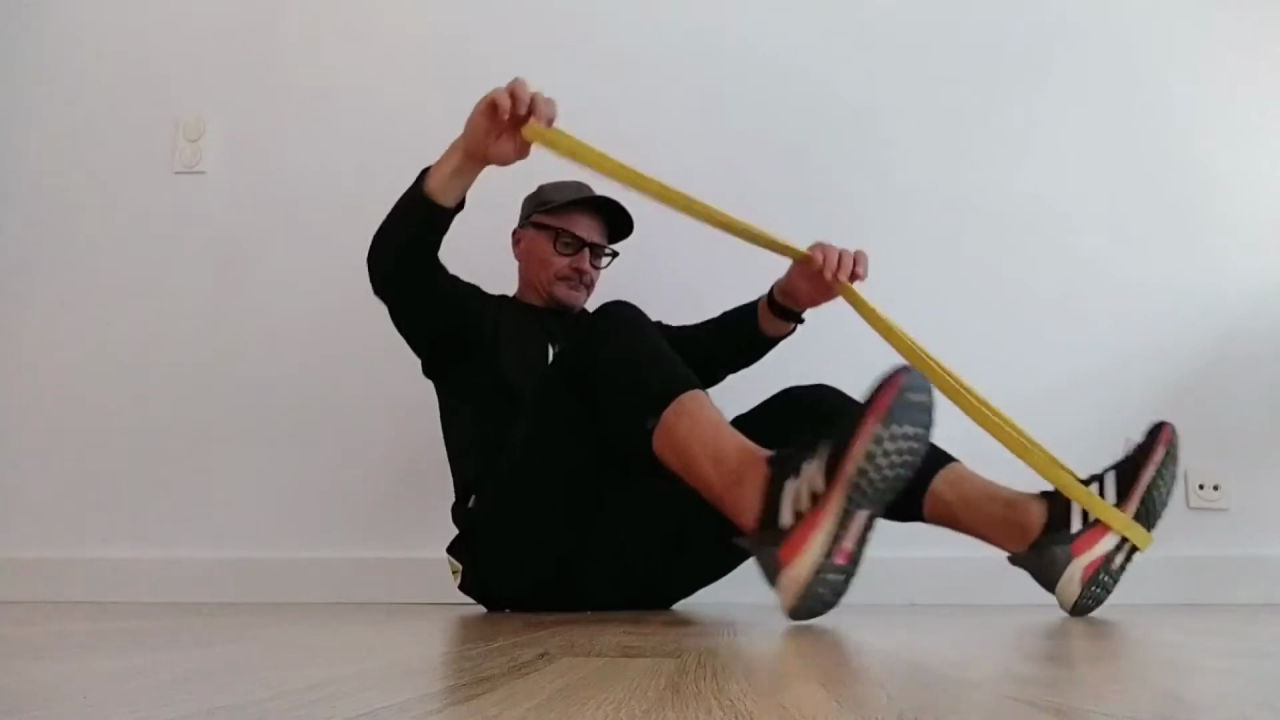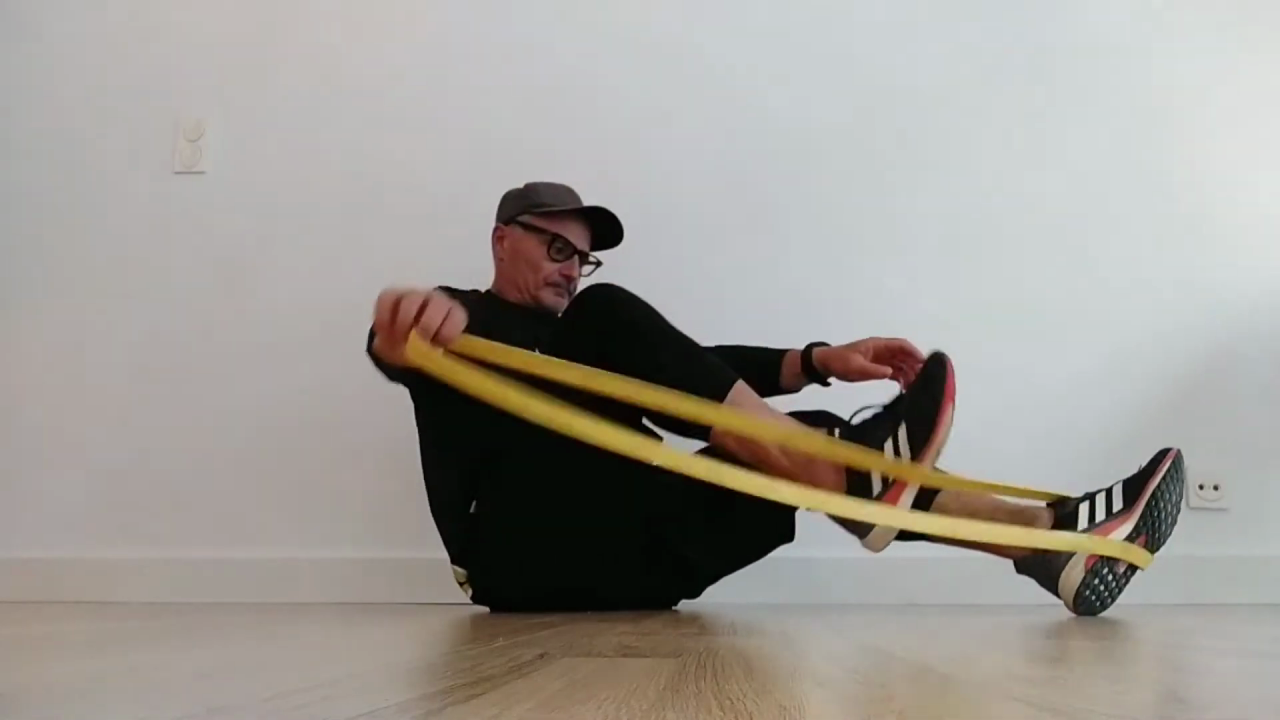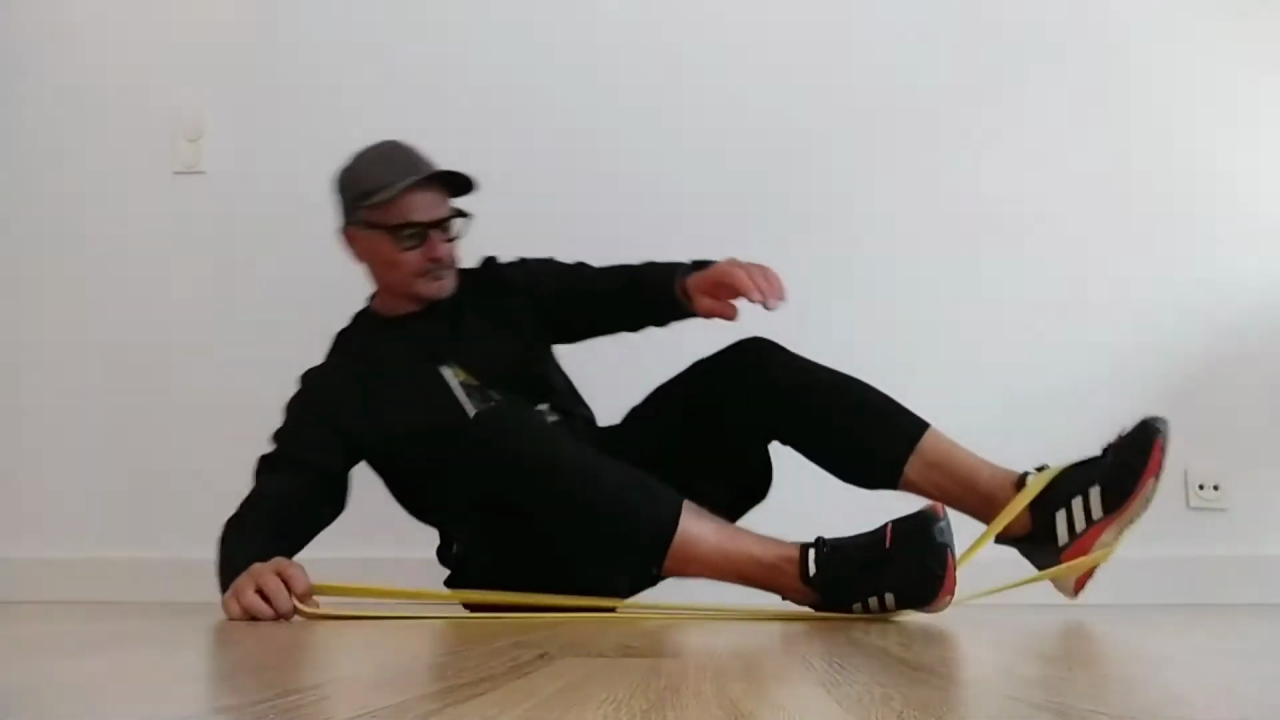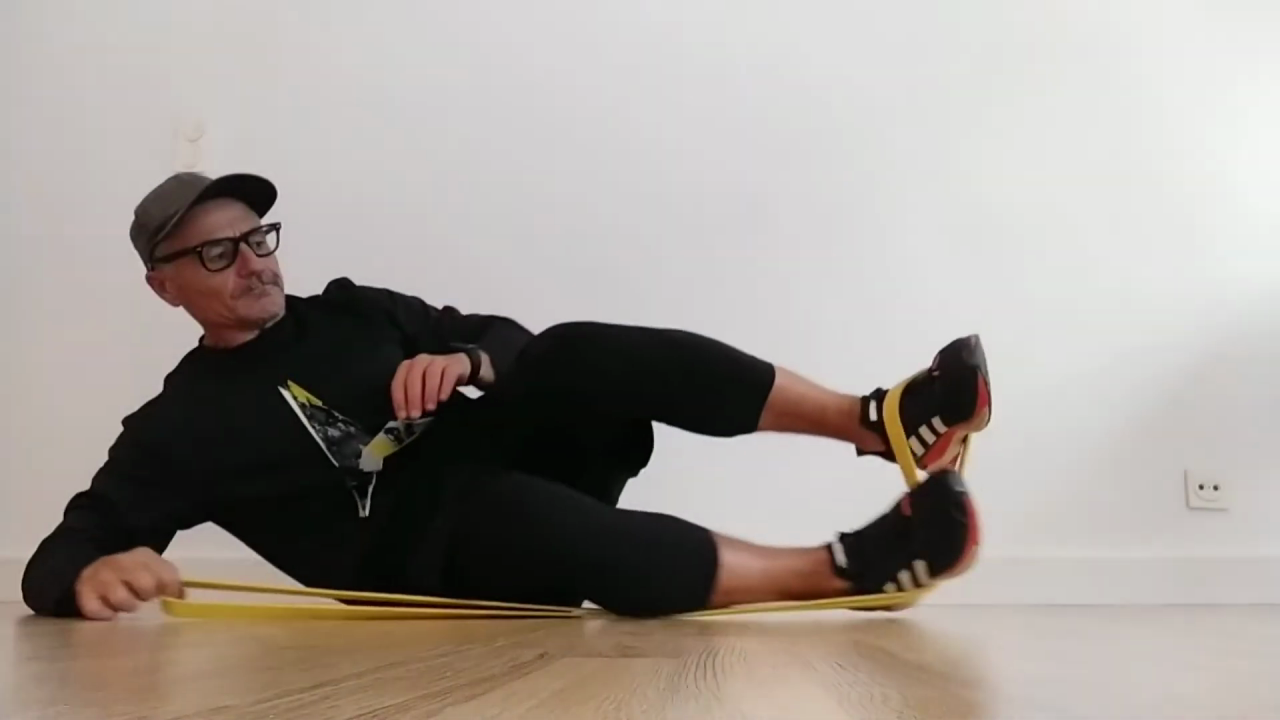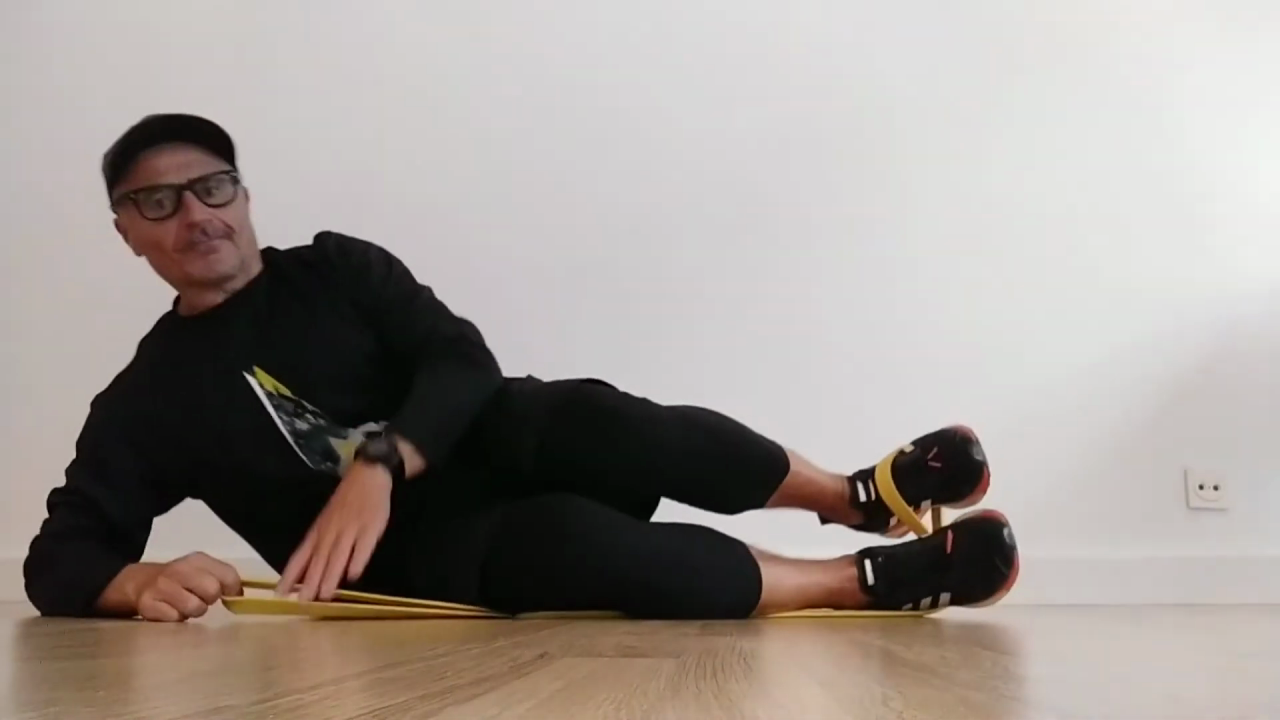
dt=1s
person 1, frame 1
left shoulder: (615, 348)
right shoulder: (473, 324)
left elbow: (707, 346)
right elbow: (395, 267)
left wrist: (787, 298)
right wrist: (470, 157)
left hip: (621, 559)
right hip: (524, 555)
left knee: (805, 410)
right knee: (615, 335)
left ankle: (1046, 528)
right ankle: (780, 514)
person 1, frame 2
left shoulder: (583, 340)
right shoulder: (457, 322)
left elbow: (697, 370)
right elbow: (397, 346)
left wrist: (820, 361)
right wrist: (404, 325)
left hip: (620, 559)
right hip: (523, 555)
left knee: (804, 433)
right knee: (608, 316)
left ankle: (1052, 537)
right ankle: (849, 474)
person 1, frame 3
left shoulder: (504, 291)
right shoulder: (345, 383)
left elbow: (615, 293)
right elbow: (266, 516)
left wrist: (693, 285)
right wrist: (251, 568)
left hip: (614, 508)
right hip: (527, 563)
left knee: (750, 370)
right knee: (499, 441)
left ankle: (1035, 516)
right ankle: (816, 573)
person 1, frame 4
left shoulder: (351, 310)
right shoulder: (176, 427)
left elbow: (509, 337)
right elbow: (52, 562)
left wrist: (463, 360)
right wrist: (97, 572)
left hip: (494, 451)
right hip: (426, 560)
left knee: (574, 354)
right knee: (518, 515)
left ankle: (874, 423)
right ankle: (845, 564)
person 1, frame 5
left shoulder: (341, 266)
right shoulder: (145, 402)
left elbow: (462, 361)
right elbow: (56, 558)
left wrist: (375, 474)
right wrist: (132, 580)
left hip: (493, 442)
right hip: (424, 553)
left knee: (601, 427)
right knee: (570, 540)
left ankle: (858, 498)
right ankle: (871, 580)
